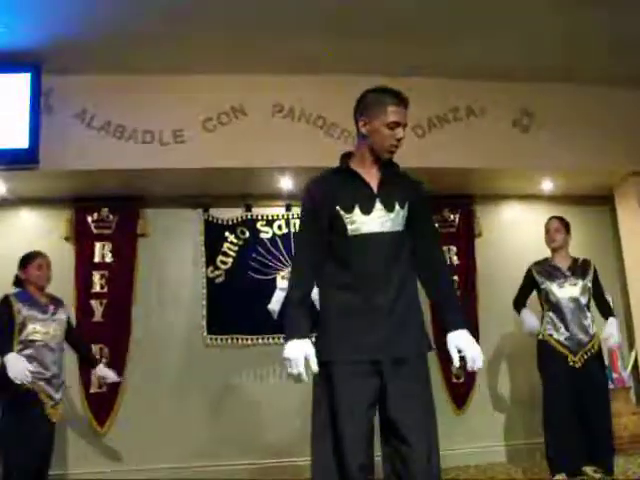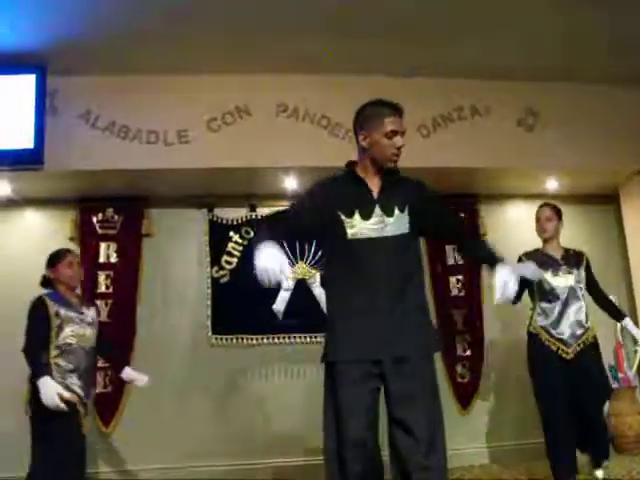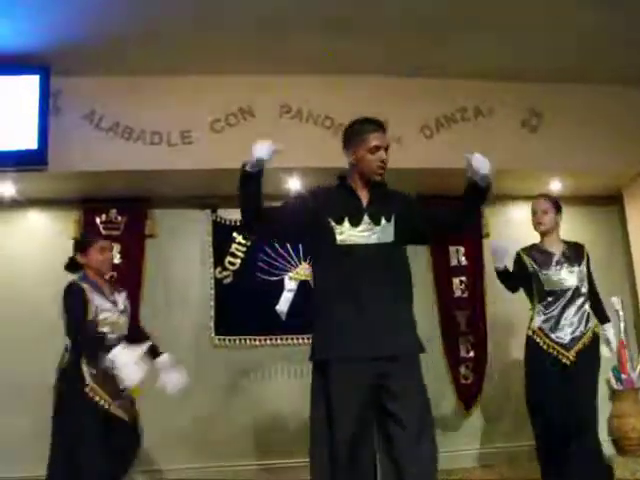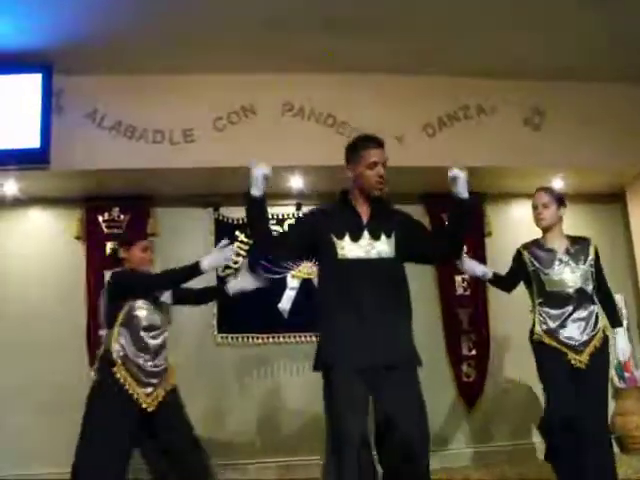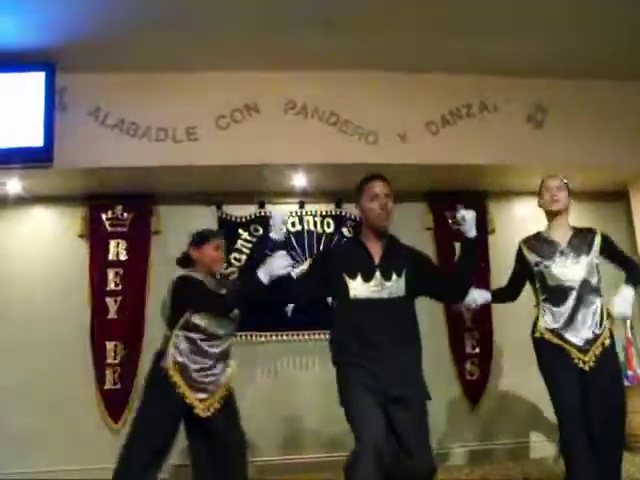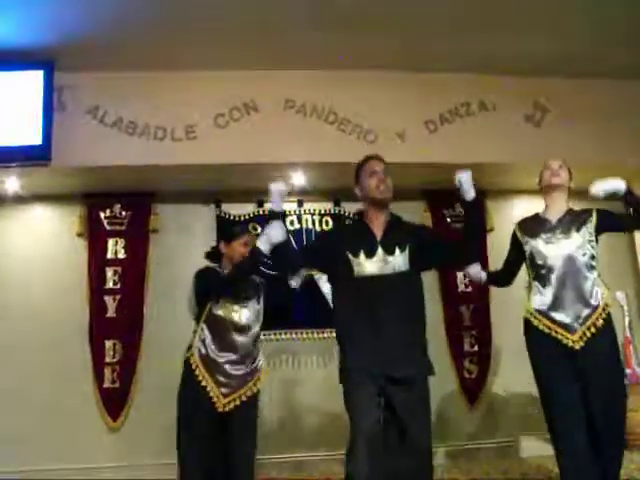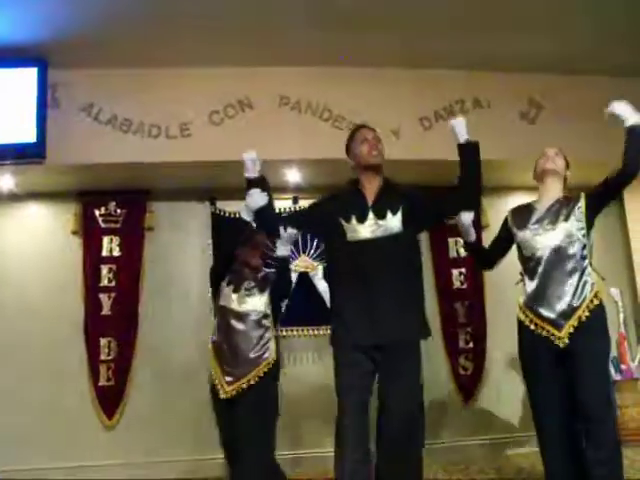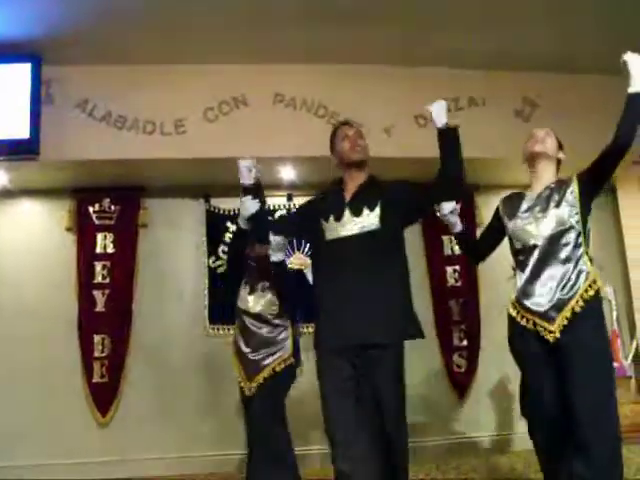
dt=0.3s
person 1, frame 1
left shoulder: (409, 189)
right shoulder: (325, 189)
left elbow: (431, 261)
right elbow: (305, 265)
left wrist: (456, 324)
right wrist: (297, 331)
left hip: (405, 342)
right hip: (345, 344)
person 1, frame 2
left shoulder: (413, 193)
right shoulder: (329, 194)
left elbow: (457, 232)
right elbow: (280, 225)
left wrist: (497, 263)
right wrist: (266, 243)
left hip: (410, 342)
right hip: (351, 344)
right knee: (353, 449)
person 1, frame 3
left shoulder: (399, 205)
right shoulder: (317, 204)
left elbow: (450, 224)
right elbow: (260, 224)
left wrist: (477, 183)
right wrist: (252, 171)
left hip: (396, 344)
right hip: (341, 346)
left knee: (414, 446)
right knee: (345, 446)
person 1, frame 4
left shoulder: (399, 222)
right shoulder: (322, 220)
left elbow: (446, 251)
right elbow: (270, 248)
left wrist: (460, 198)
right wrist: (257, 196)
left hip: (395, 350)
right hip: (344, 351)
left knee: (411, 439)
right knee: (351, 440)
person 1, frame 5
left shoulder: (410, 259)
right shoulder: (335, 258)
left elbow: (455, 291)
right elbow: (291, 292)
left wrist: (469, 239)
left hip: (404, 376)
right hip: (359, 374)
right knee: (372, 444)
person 1, frame 6
left shoulder: (414, 235)
right shoulder: (339, 239)
left elbow: (464, 254)
right elbow: (291, 263)
left wrist: (470, 200)
left hip: (408, 359)
right hip: (361, 360)
left knee: (415, 445)
right knee: (366, 434)
person 1, frame 7
left shoulder: (409, 199)
right shoulder: (333, 207)
left elbow: (464, 200)
right elbow: (276, 224)
left wrist: (466, 146)
right wrist: (255, 181)
left hip: (401, 330)
right hip: (353, 333)
left knee: (404, 420)
right knee: (353, 419)
person 1, frame 8
left shoulder: (393, 195)
right shoulder: (318, 207)
left elbow: (447, 184)
right elbow: (269, 231)
left wrist: (444, 128)
right wrist: (250, 190)
left hip: (382, 330)
right hip: (334, 335)
left knee: (386, 425)
right knee: (346, 432)
person 2, frame 1
left shoulder: (587, 267)
right shoulder: (537, 270)
left elbow: (601, 300)
right elbow: (518, 300)
left wrist: (612, 321)
right wrist: (525, 313)
left hip: (588, 345)
right hip: (552, 346)
left knee: (594, 402)
right knee: (557, 403)
person 2, frame 2
left shoulder: (579, 258)
right shoulder: (529, 259)
left elbow: (598, 294)
right elbow: (514, 297)
left hip: (582, 339)
right hip: (544, 341)
left knee: (591, 400)
right knee: (555, 407)
left ankle: (596, 456)
person 2, frame 3
left shoulder: (579, 251)
right shoulder: (527, 255)
left elbow: (591, 291)
right elbow: (512, 286)
left wrist: (606, 325)
right wrist: (500, 265)
left hip: (583, 341)
right hip: (543, 343)
left knee: (581, 412)
right knee: (550, 414)
person 2, frame 4
left shoulder: (587, 246)
right shoulder: (527, 253)
left elbow: (603, 290)
right elbow: (508, 284)
left wrist: (619, 329)
right wrist: (483, 272)
left hip: (593, 342)
right hip: (550, 343)
left knee: (594, 419)
right knee: (563, 412)
person 2, frame 5
left shoulder: (593, 238)
right shoulder: (529, 247)
right elbow: (512, 291)
right wrist: (485, 295)
left hip: (599, 340)
right hip: (554, 343)
left knee: (607, 420)
right knee: (572, 419)
person 2, frame 6
left shoulder: (591, 217)
right shoulder: (524, 228)
right elbow: (506, 276)
right wrist: (483, 275)
left hip: (593, 322)
right hip: (544, 327)
left knee: (605, 408)
right knee: (565, 416)
person 2, frame 7
left shoulder: (584, 203)
right shoulder: (517, 217)
right elbow: (487, 260)
right wrist: (469, 234)
left hip: (584, 317)
right hip: (536, 323)
left knee: (595, 410)
right knee: (554, 420)
person 2, frame 8
left shoulder: (580, 188)
right shoulder: (509, 205)
right elbow: (477, 252)
right wrist: (454, 224)
left hip: (580, 311)
right hip: (527, 318)
left knee: (592, 417)
right knee: (546, 418)
person 3, frame 1
left shoulder: (58, 306)
left elbow: (73, 338)
left wrist: (97, 366)
left hip: (50, 387)
right hip: (23, 386)
left knee: (42, 450)
right knee: (24, 450)
person 3, frame 2
left shoulder: (87, 308)
right shoulder: (43, 305)
left elbow: (101, 344)
right elbow: (32, 347)
left wrist: (125, 370)
right wrist: (43, 380)
left hip: (78, 391)
right hip: (55, 392)
left knee: (62, 457)
right knee: (64, 458)
person 3, frame 3
left shoulder: (118, 293)
right shoulder: (76, 290)
left elbow: (134, 331)
right elbow: (81, 332)
left wrist: (162, 359)
right wrist: (117, 354)
left hip: (114, 381)
right hip: (82, 381)
left knee: (127, 441)
right knee: (83, 457)
person 3, frame 4
left shoulder: (160, 287)
right shoulder: (120, 281)
left elbow: (190, 297)
right elbow: (156, 282)
left wrist: (231, 287)
right wrist: (203, 264)
left hip: (156, 376)
right hip: (119, 374)
left knee: (180, 442)
right knee: (106, 449)
person 3, frame 5
left shoulder: (225, 287)
right shoulder: (185, 284)
right elbow: (222, 304)
right wrist: (264, 273)
left hip: (213, 381)
right hip: (174, 376)
left knee: (229, 446)
right knee: (148, 446)
person 3, frame 6
left shoulder: (256, 285)
right shoulder: (207, 278)
right elbow: (231, 285)
right wrist: (263, 246)
left hip: (244, 376)
right hip: (203, 373)
left knee: (241, 449)
right knee: (198, 448)
person 3, frame 7
left shoulder: (270, 280)
right shoulder: (223, 276)
left elbow: (284, 288)
right elbow: (222, 246)
left wrist: (283, 252)
right wrist: (249, 218)
left hip: (259, 368)
right hip: (224, 367)
left knee: (253, 441)
right knee: (233, 440)
person 3, frame 8
left shoulder: (285, 276)
right shoulder: (248, 274)
left elbow: (287, 293)
right elbow: (237, 245)
left wrist: (277, 256)
left hip: (278, 361)
right hip: (250, 363)
left knee: (266, 427)
right knee: (262, 430)
